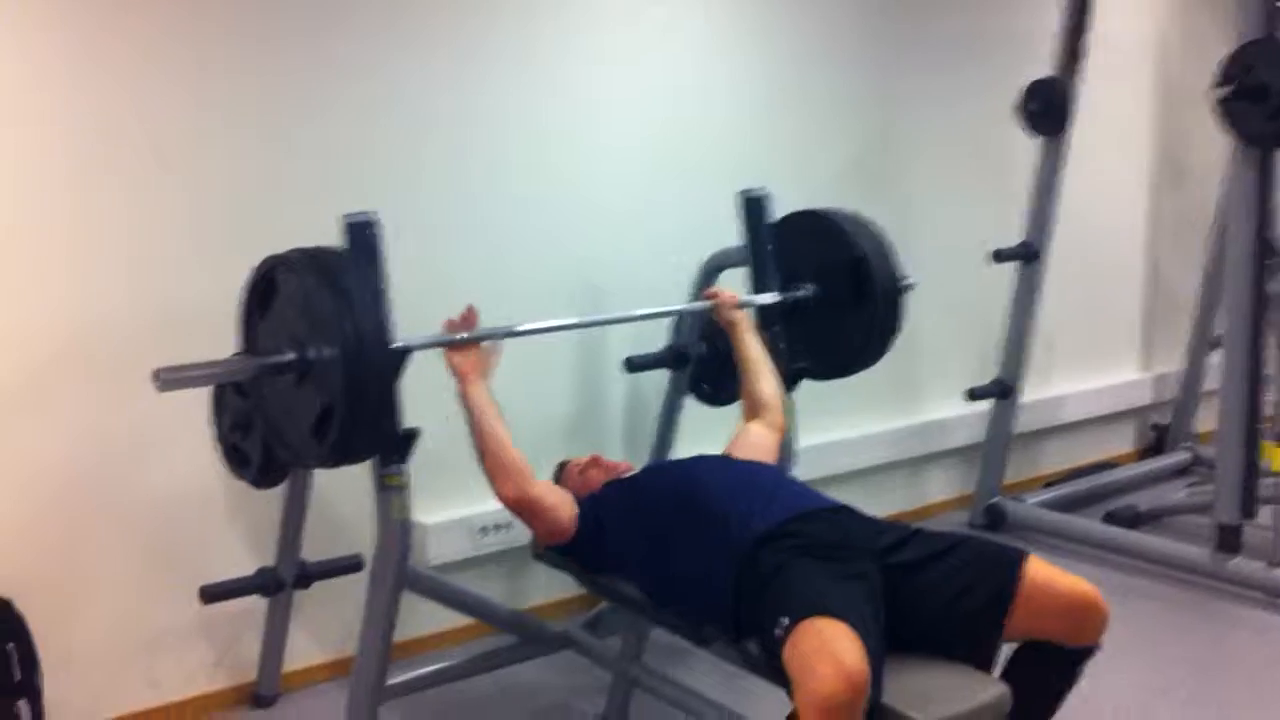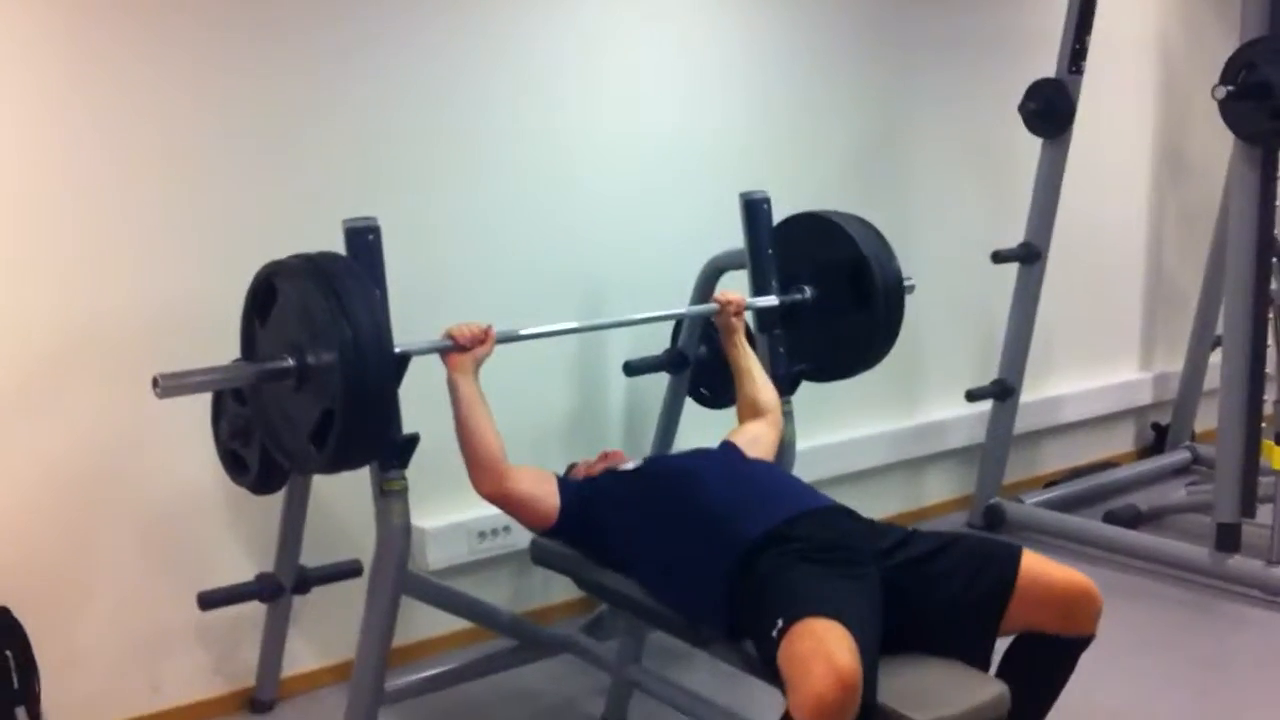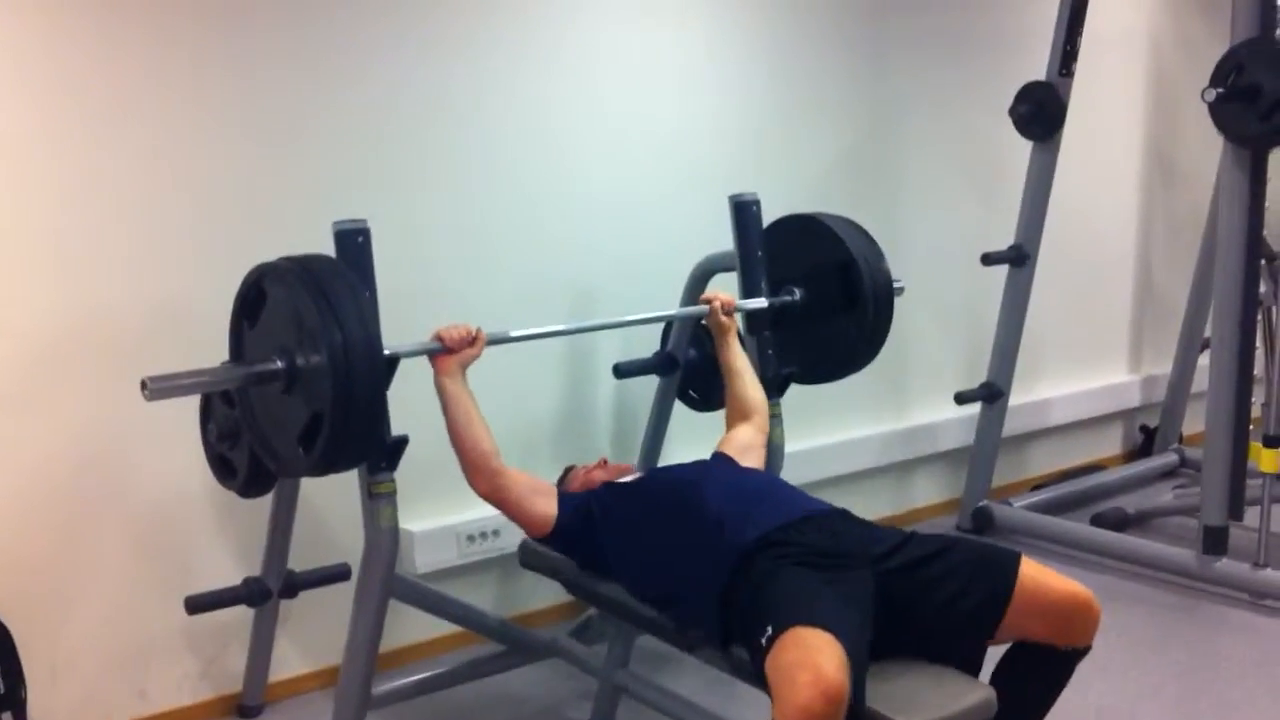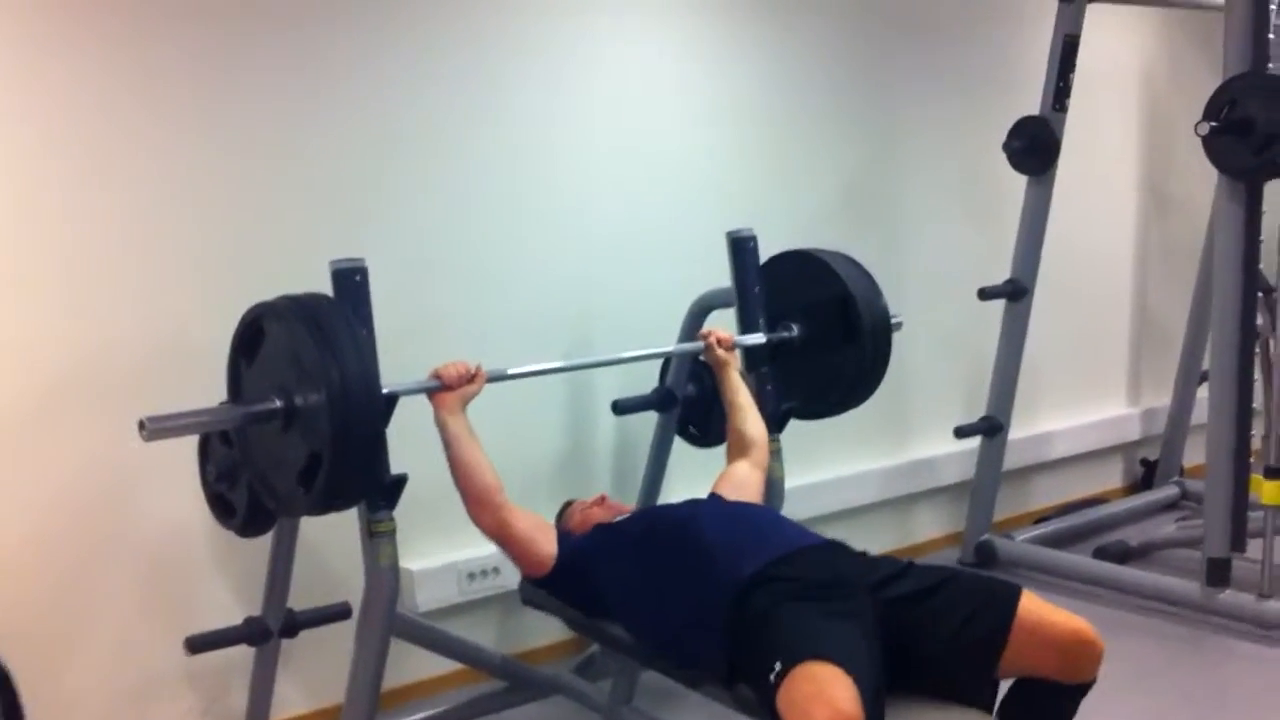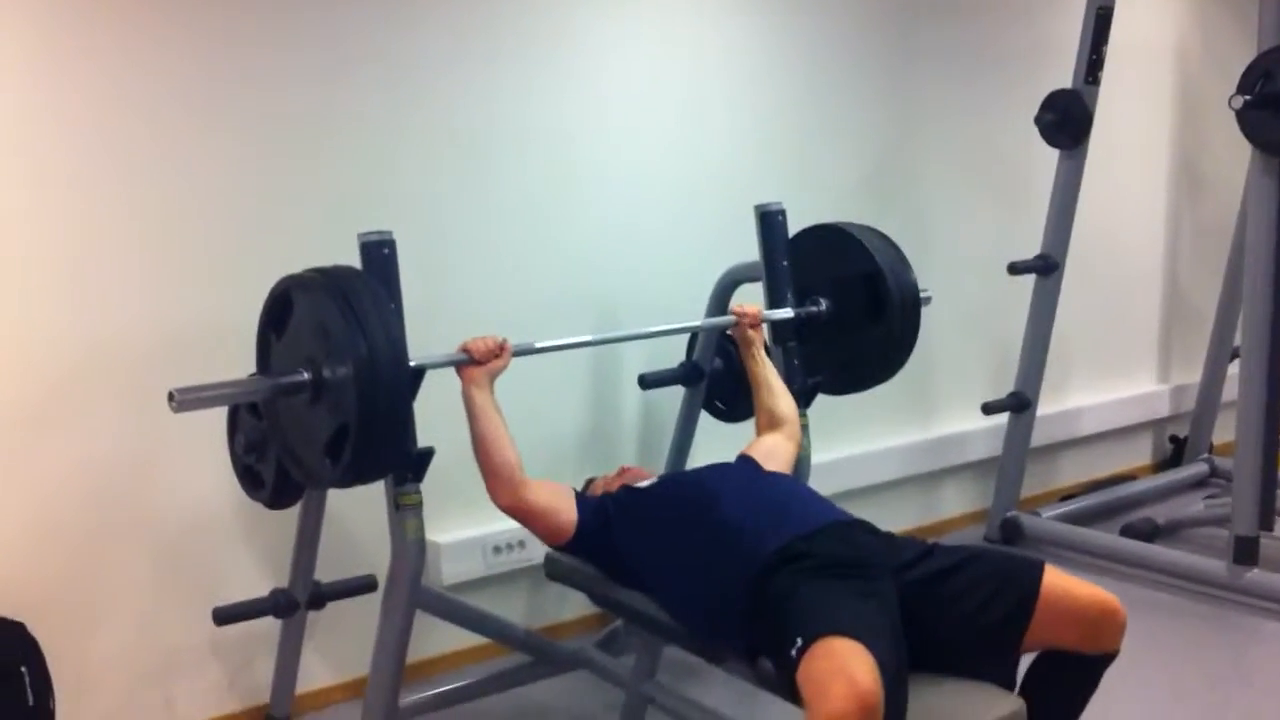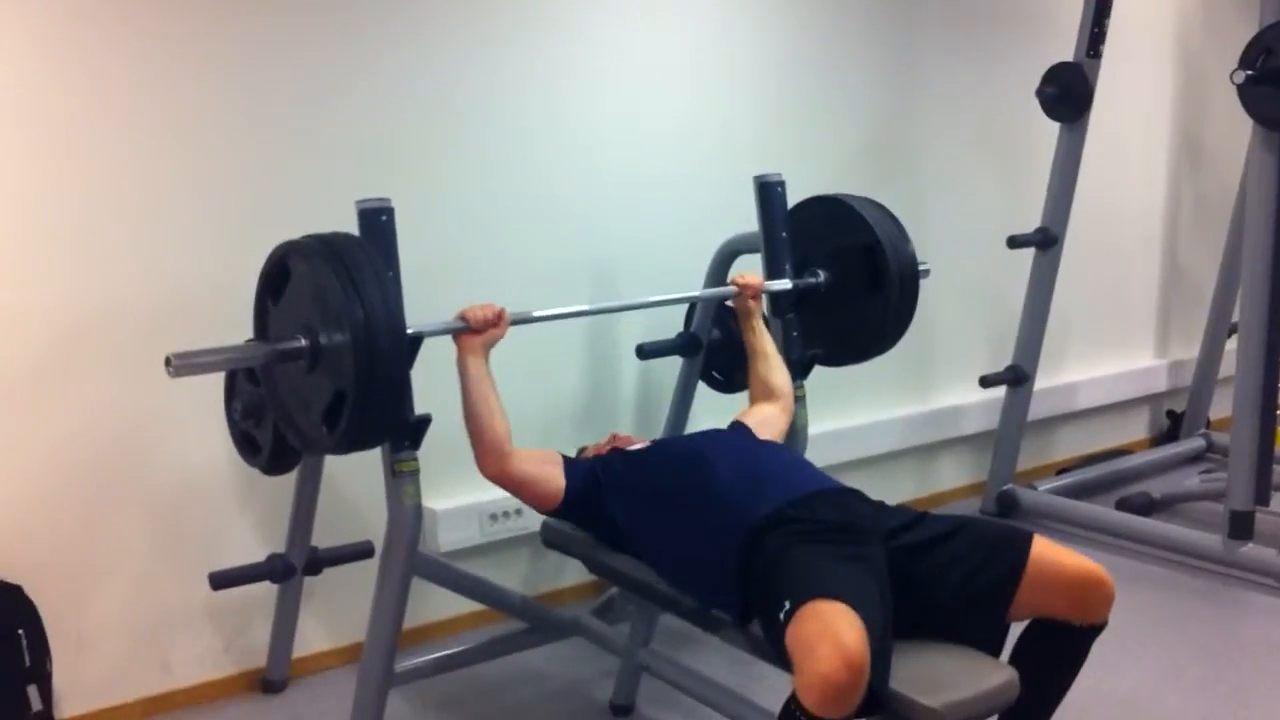
dt=0.7s
person 1, frame 1
left shoulder: (710, 476)
right shoulder: (597, 520)
left elbow: (767, 419)
right elbow: (518, 488)
left wrist: (738, 327)
right wrist: (471, 382)
left hip: (858, 535)
right hip: (777, 563)
left knee: (1080, 611)
person 1, frame 2
left shoulder: (714, 465)
right shoulder: (590, 504)
left elbow: (766, 420)
right elbow: (497, 481)
left wrist: (732, 337)
right wrist: (462, 372)
left hip: (854, 536)
right hip: (773, 566)
left knee: (1074, 601)
person 1, frame 3
left shoulder: (700, 479)
right shoulder: (588, 519)
left elbow: (750, 421)
right elbow: (491, 478)
left wrist: (725, 335)
right wrist: (451, 373)
left hip: (849, 538)
right hip: (768, 569)
left knee: (1072, 611)
person 1, frame 4
left shoulder: (699, 519)
right shoulder: (586, 561)
left elbow: (751, 454)
right elbow: (496, 516)
left wrist: (726, 369)
right wrist: (450, 412)
left hip: (851, 574)
right hip: (769, 604)
left knee: (1075, 648)
person 1, frame 5
left shoulder: (730, 480)
right shoulder: (609, 521)
left elbow: (784, 432)
right elbow: (514, 492)
left wrist: (751, 346)
right wrist: (478, 385)
left hip: (872, 550)
right hip: (790, 581)
left knee: (1098, 619)
person 1, frame 6
left shoulder: (722, 450)
right shoulder: (600, 485)
left elbow: (776, 402)
right elbow: (501, 461)
left wrist: (752, 318)
right wrist: (474, 353)
left hip: (862, 519)
right hip: (782, 547)
left knee: (1086, 589)
